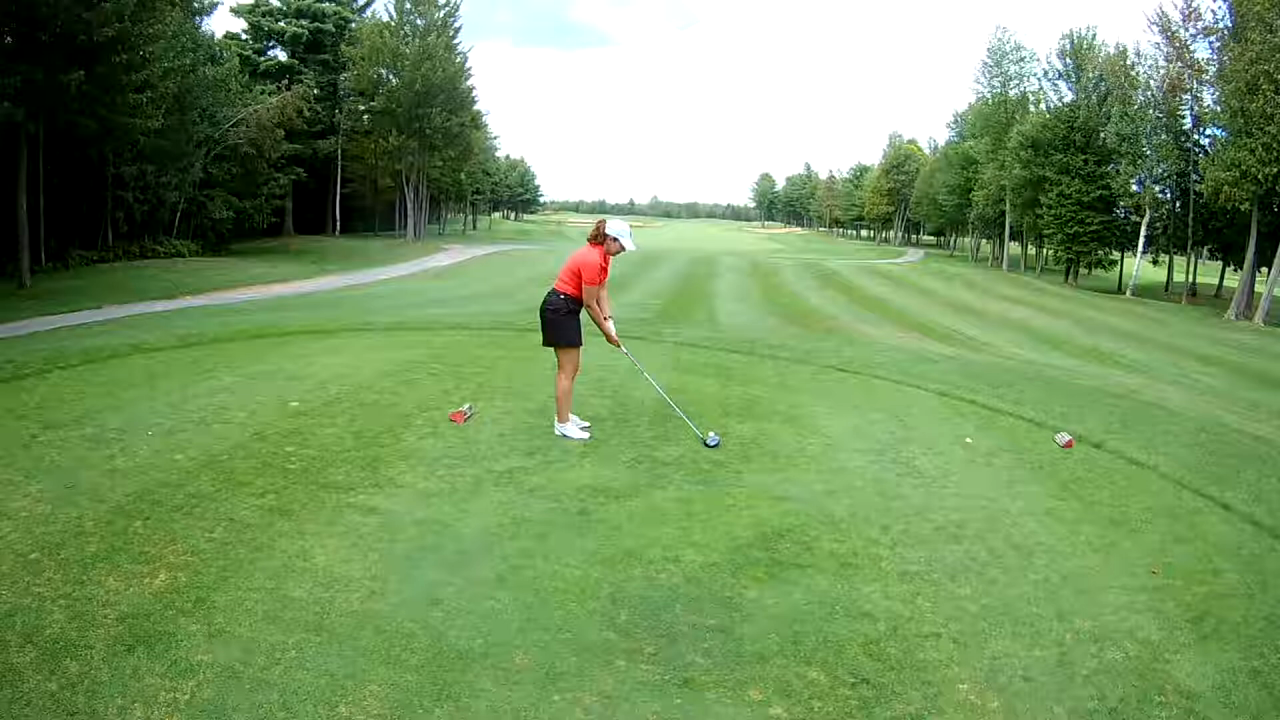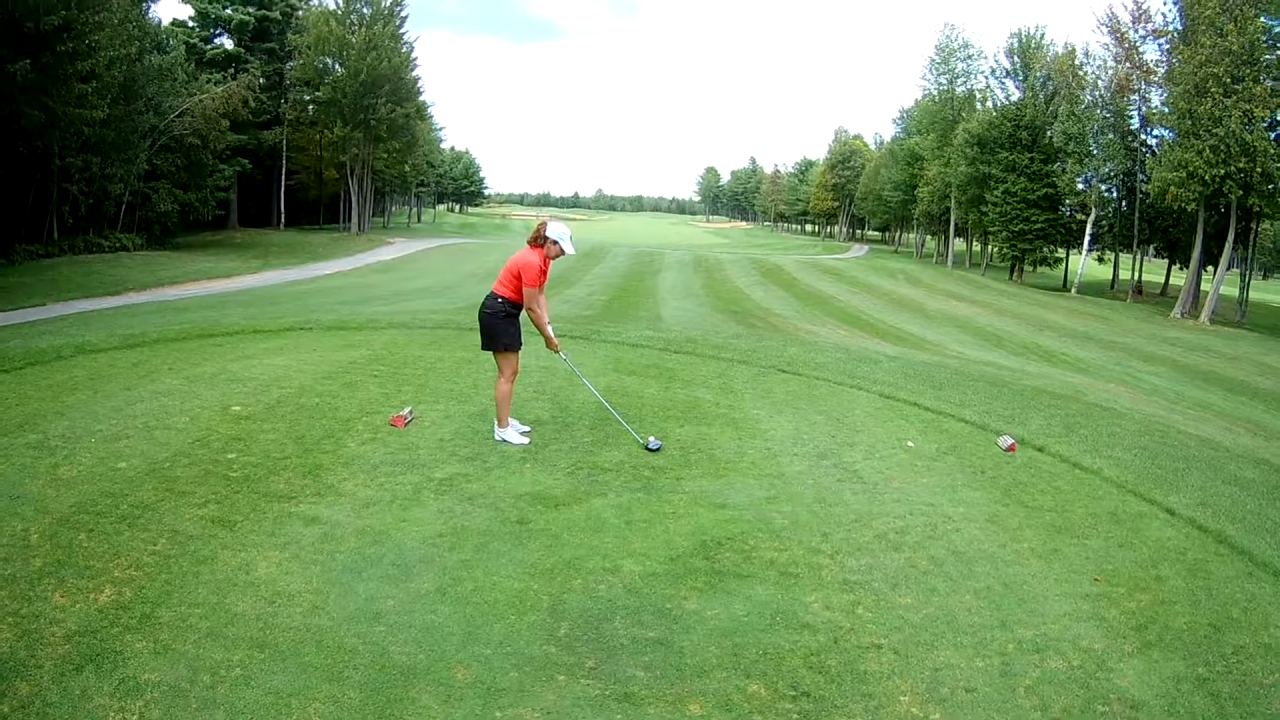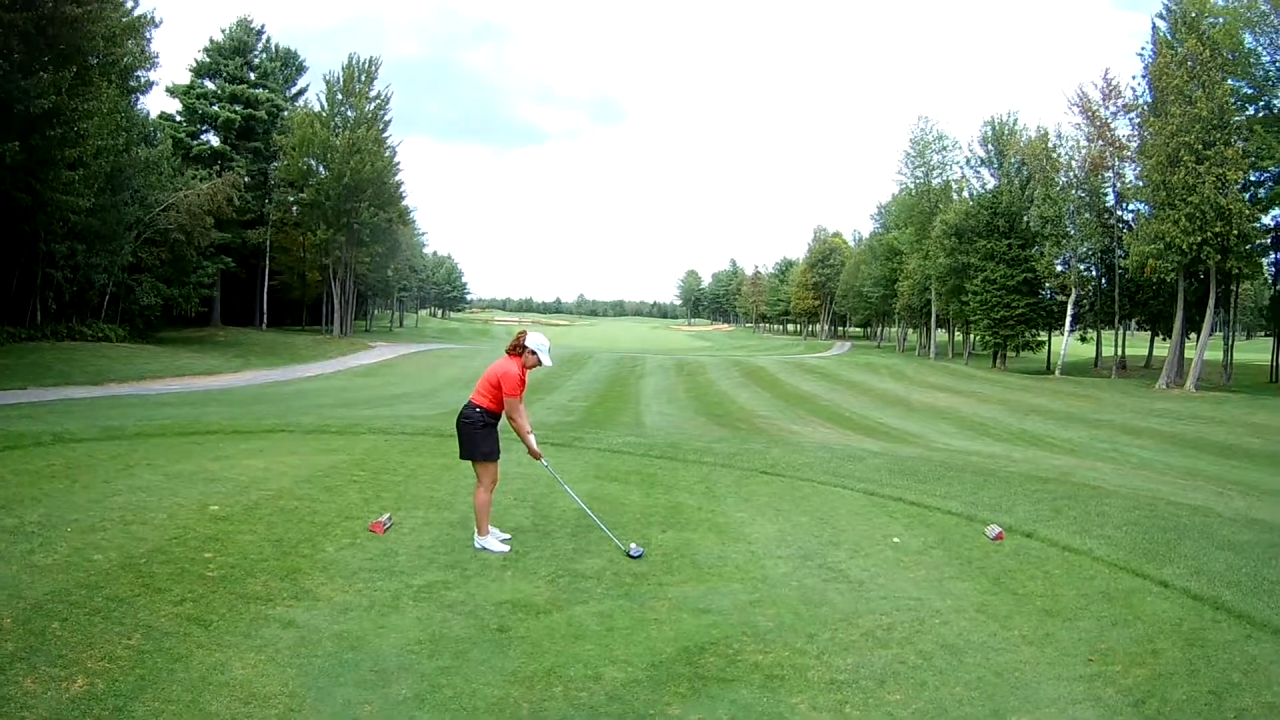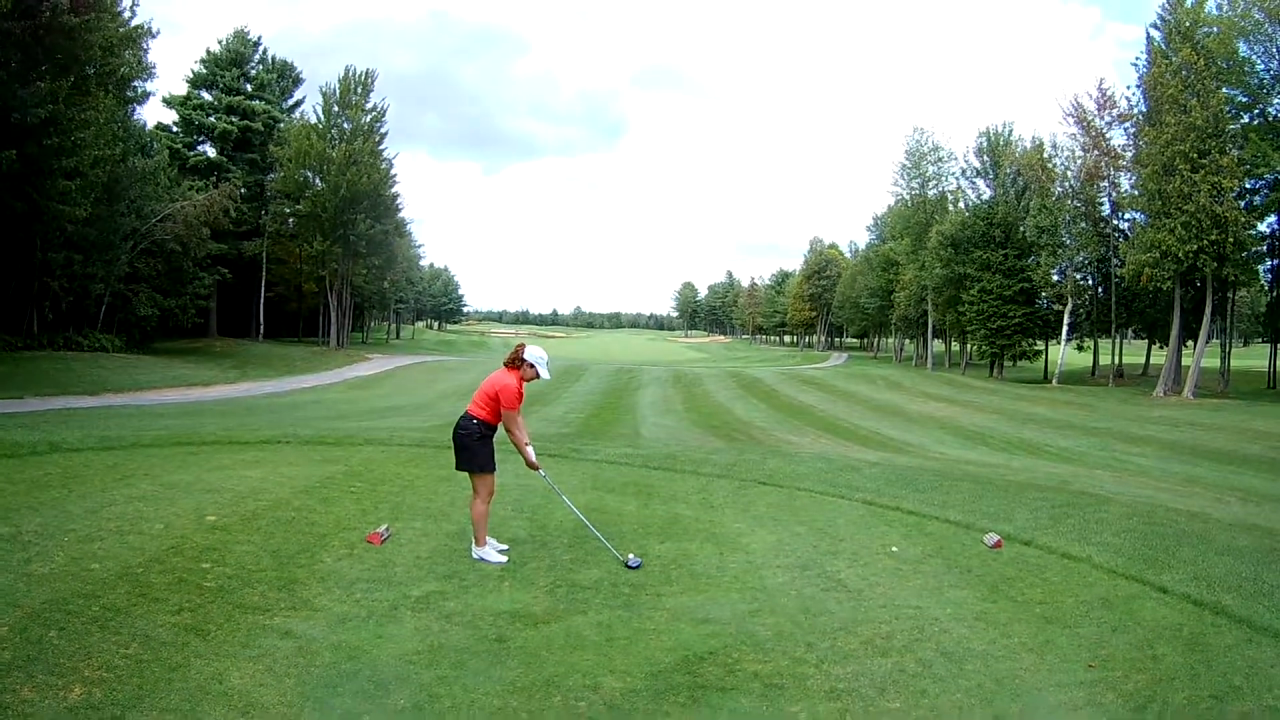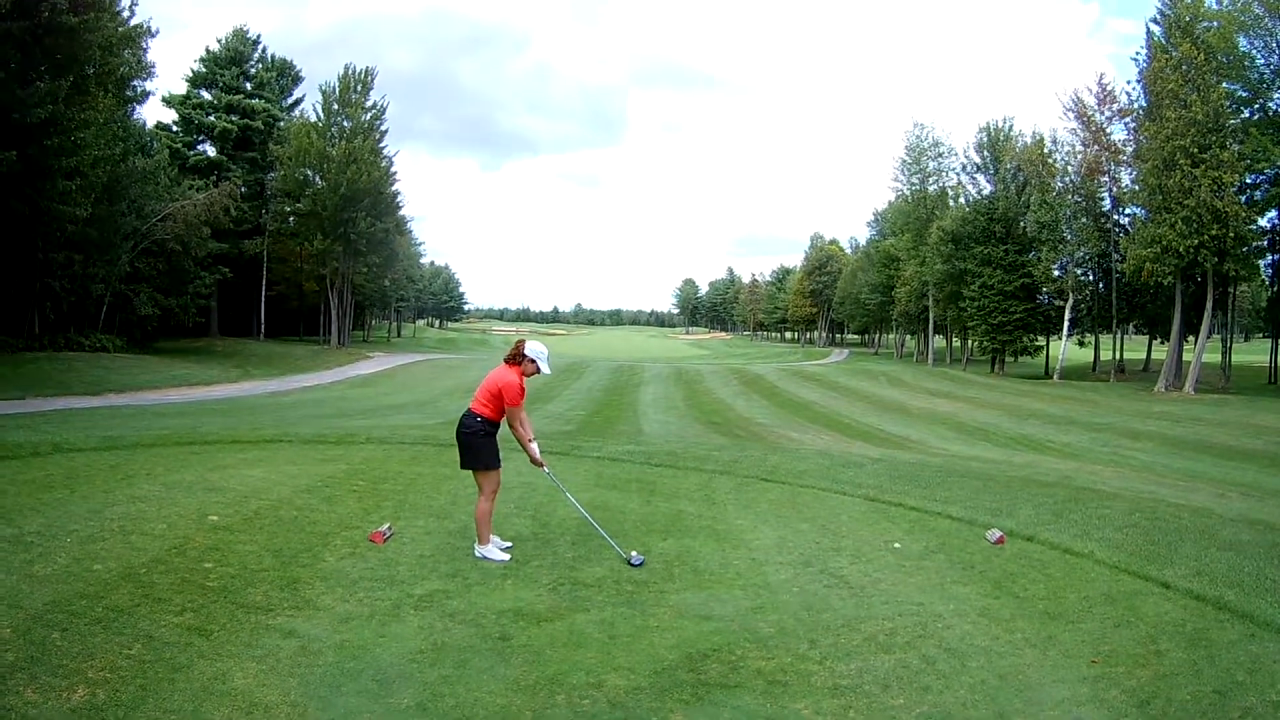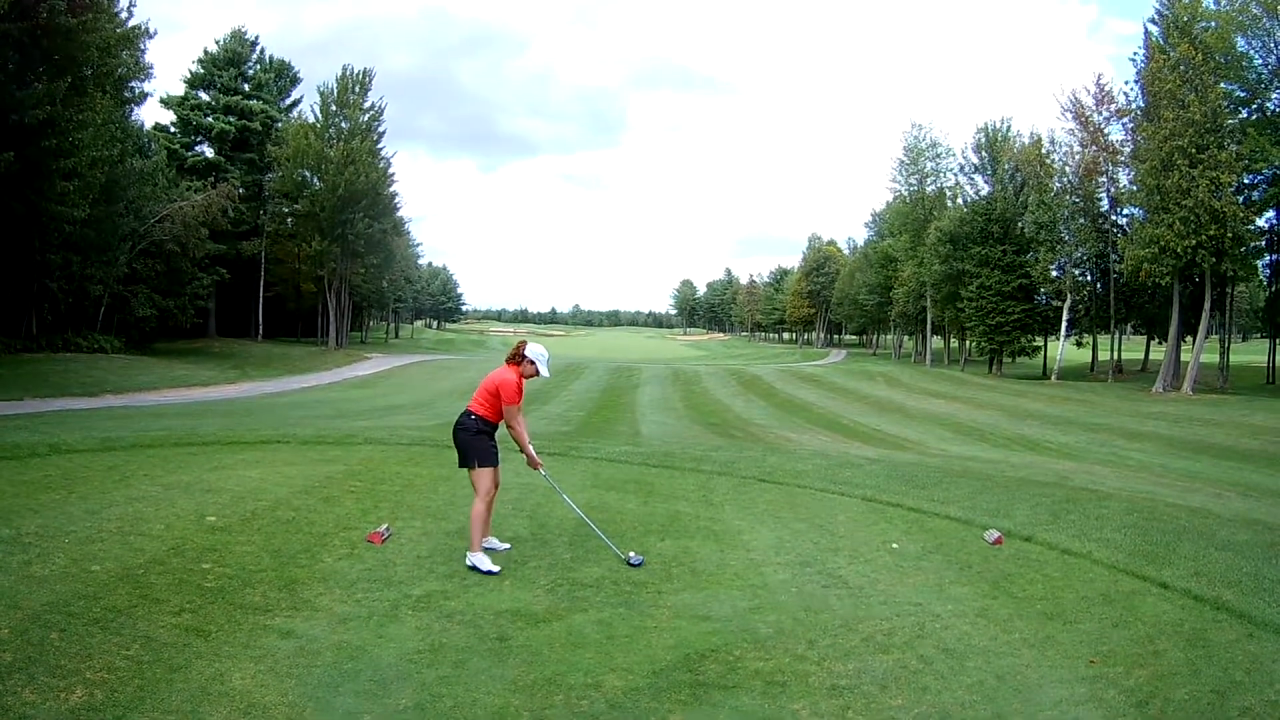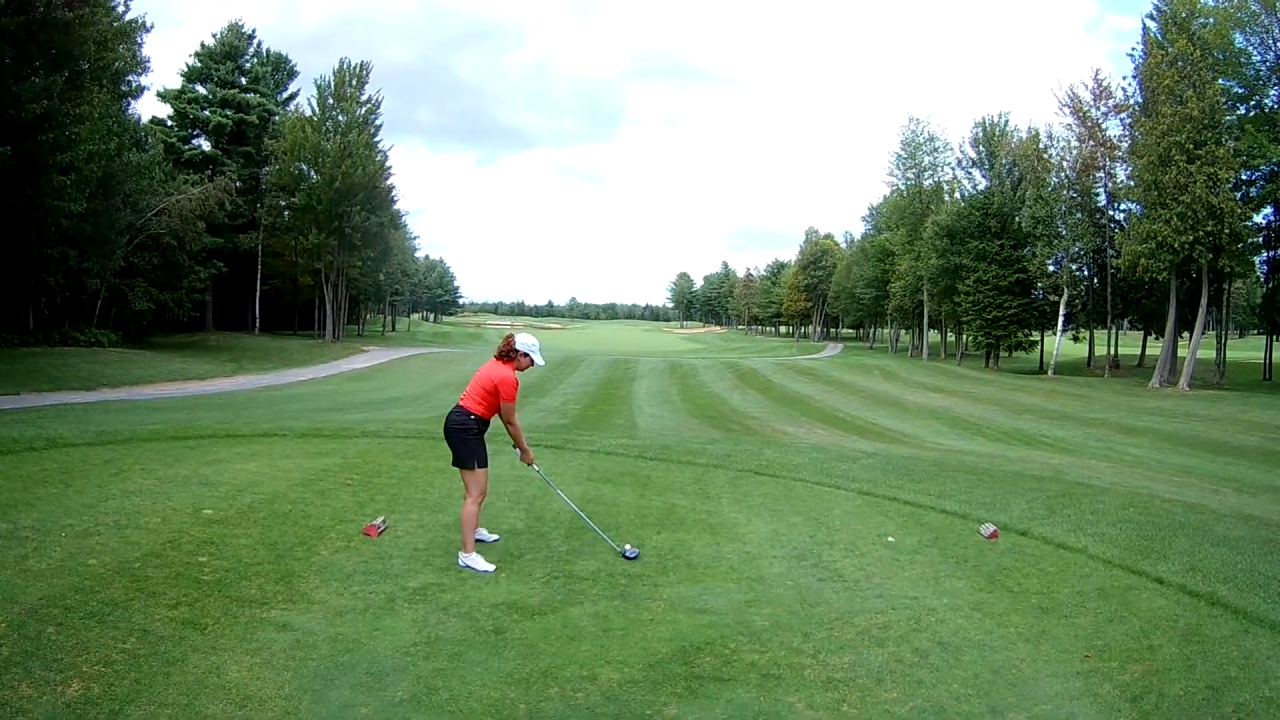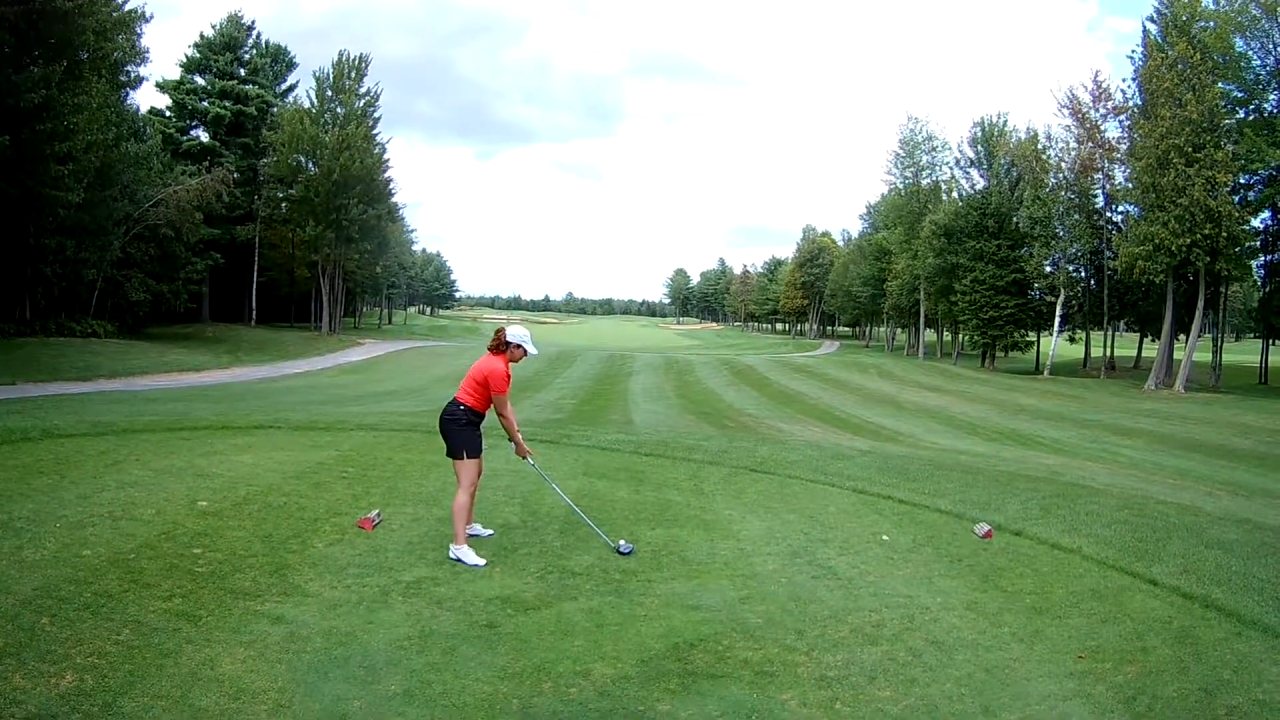
dt=0.5s
person 1, frame 1
left shoulder: (603, 256)
right shoulder: (591, 260)
left elbow: (602, 290)
right elbow: (589, 303)
left wrist: (609, 321)
right wrist: (606, 333)
left hip: (567, 308)
right hip: (559, 309)
left knee: (570, 367)
right knee: (568, 369)
left ankle: (564, 416)
right ankle: (562, 424)
person 1, frame 2
left shoulder: (542, 258)
right shoulder: (532, 262)
left elbow: (540, 295)
right elbow: (531, 307)
left wrist: (548, 326)
right wrist: (548, 338)
left hip: (507, 312)
right hip: (498, 312)
left knee: (510, 372)
right knee: (508, 373)
left ankle: (504, 420)
right ankle: (502, 429)
person 1, frame 3
left shoulder: (518, 366)
right shoulder: (511, 372)
left elbow: (519, 404)
right elbow: (512, 416)
left wrist: (530, 434)
right wrist: (530, 446)
left hip: (484, 421)
right hip: (476, 421)
left knee: (489, 480)
right knee: (486, 482)
left ankle: (484, 528)
right ankle: (482, 537)
person 1, frame 4
left shoulder: (513, 377)
right shoulder: (509, 385)
left elbow: (517, 416)
right elbow: (510, 429)
left wrist: (529, 446)
right wrist: (527, 458)
left hip: (479, 431)
right hip: (472, 433)
left knee: (485, 491)
right knee: (483, 493)
left ankle: (482, 539)
right ankle: (480, 548)
person 1, frame 5
left shoulder: (512, 373)
right shoulder: (511, 382)
left elbow: (520, 412)
right elbow: (514, 425)
left wrist: (533, 441)
right wrist: (531, 454)
left hip: (480, 429)
right hip: (477, 431)
left knee: (492, 487)
right knee: (488, 491)
left ankle: (486, 537)
right ankle: (483, 546)
person 1, frame 6
left shoulder: (515, 376)
right shoulder: (508, 380)
left elbow: (518, 415)
right elbow: (511, 424)
left wrist: (529, 445)
right wrist: (529, 455)
left hip: (482, 430)
right hip: (472, 430)
left knee: (493, 486)
right knee: (484, 493)
left ankle: (485, 538)
right ankle: (475, 553)
person 1, frame 7
left shoulder: (498, 365)
right shoulder: (507, 378)
left elbow: (504, 414)
right elbow: (510, 421)
left wrist: (521, 444)
right wrist: (525, 450)
left hip: (461, 423)
right hip: (467, 428)
left knee: (477, 486)
right knee: (476, 493)
left ankle: (474, 530)
right ankle: (467, 554)
person 1, frame 8
left shoulder: (498, 361)
right shoulder: (497, 369)
left elbow: (505, 403)
right elbow: (502, 413)
left wrist: (517, 434)
right wrist: (517, 443)
left hip: (466, 419)
right hip: (459, 421)
left knee: (474, 474)
right knee: (467, 484)
left ankle: (467, 525)
right ankle: (459, 546)
